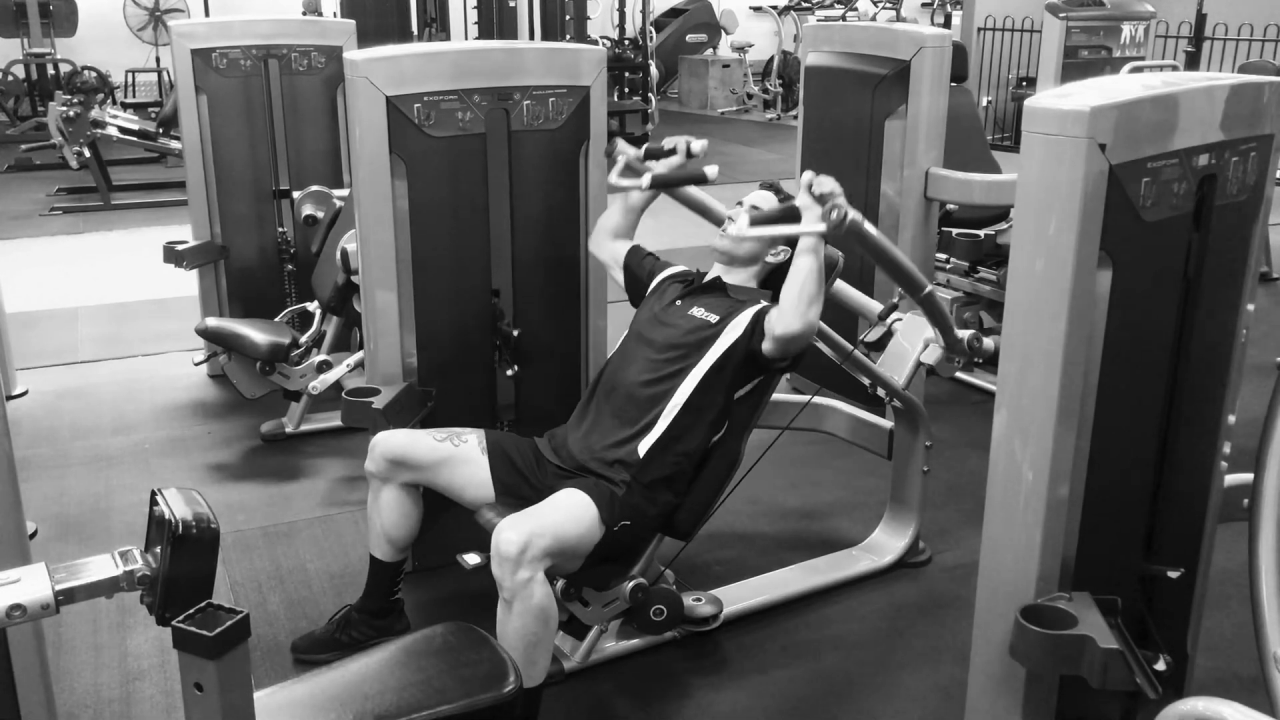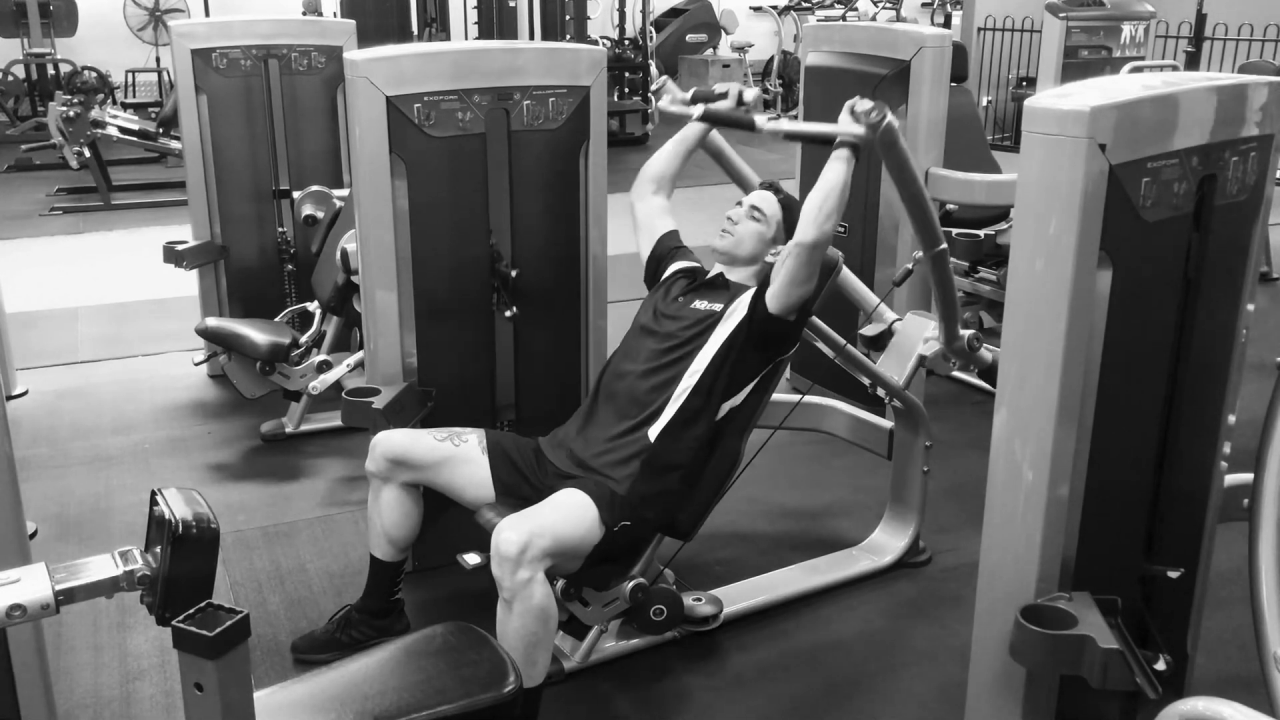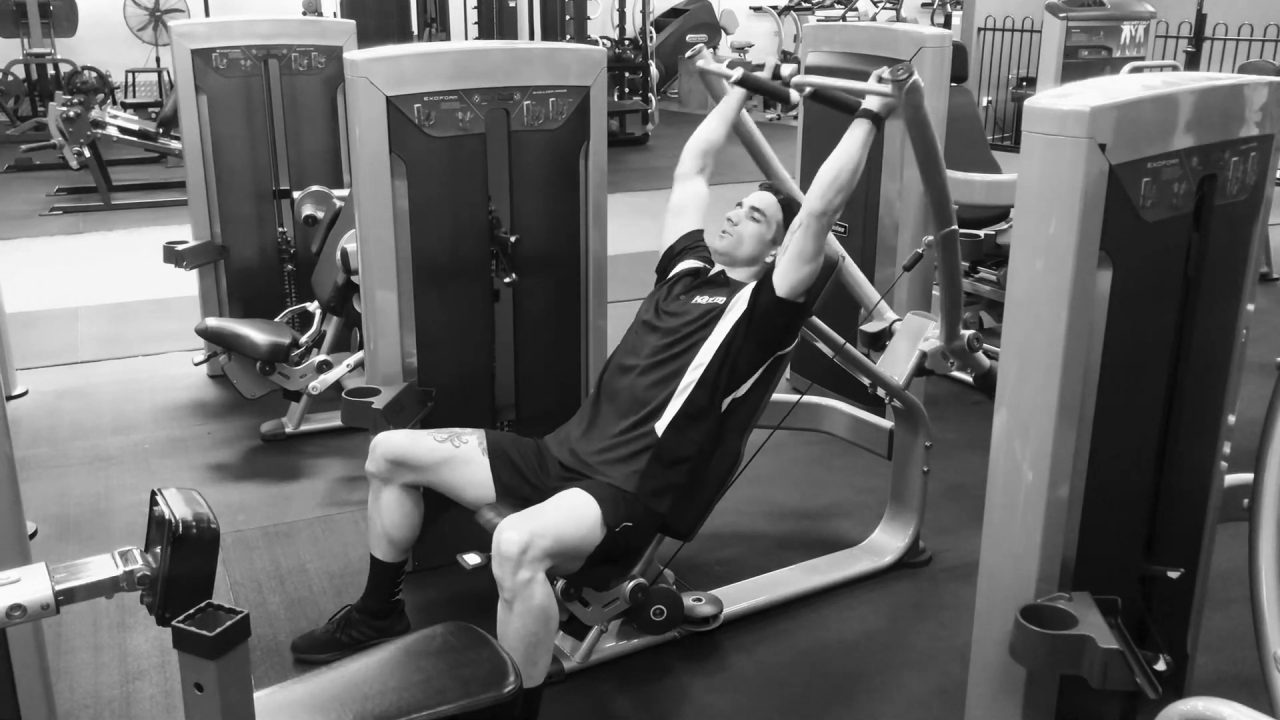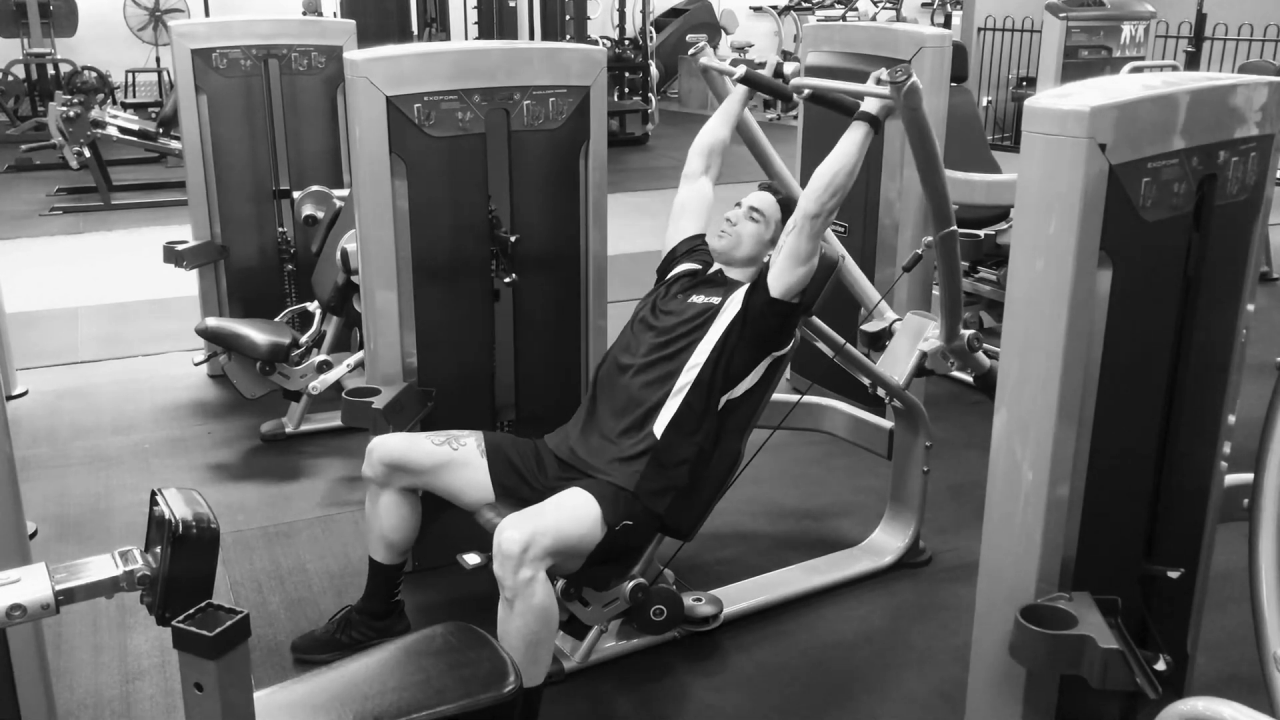
dt=0.3s
person 1, frame 1
left shoulder: (756, 319)
right shoulder: (674, 283)
left elbow: (795, 327)
right elbow: (605, 238)
left wrist: (811, 228)
right wrist: (656, 177)
left hip: (624, 489)
right hip: (558, 454)
left knee: (516, 546)
right knee: (389, 452)
right ankle: (378, 613)
person 1, frame 2
left shoulder: (762, 313)
right shoulder: (681, 275)
left elbow: (812, 241)
right elbow: (647, 191)
left wrist: (845, 148)
right wrist: (702, 121)
left hip: (625, 489)
right hip: (558, 454)
left knee: (516, 546)
right knee: (390, 452)
right ankle: (378, 612)
person 1, frame 3
left shoulder: (763, 311)
right shoulder: (687, 269)
left elbow: (818, 212)
right elbow: (691, 170)
left wrist: (867, 116)
right wrist: (738, 91)
left hip: (628, 490)
right hip: (561, 455)
left knee: (518, 547)
right knee: (390, 452)
right ankle: (379, 613)
person 1, frame 4
left shoulder: (759, 309)
right shoulder: (686, 269)
left elbow: (814, 211)
right elbow: (700, 166)
left wrist: (867, 118)
right wrist: (740, 89)
left hip: (627, 488)
right hip: (560, 454)
left knee: (518, 546)
right knee: (387, 456)
right ankle: (378, 613)
